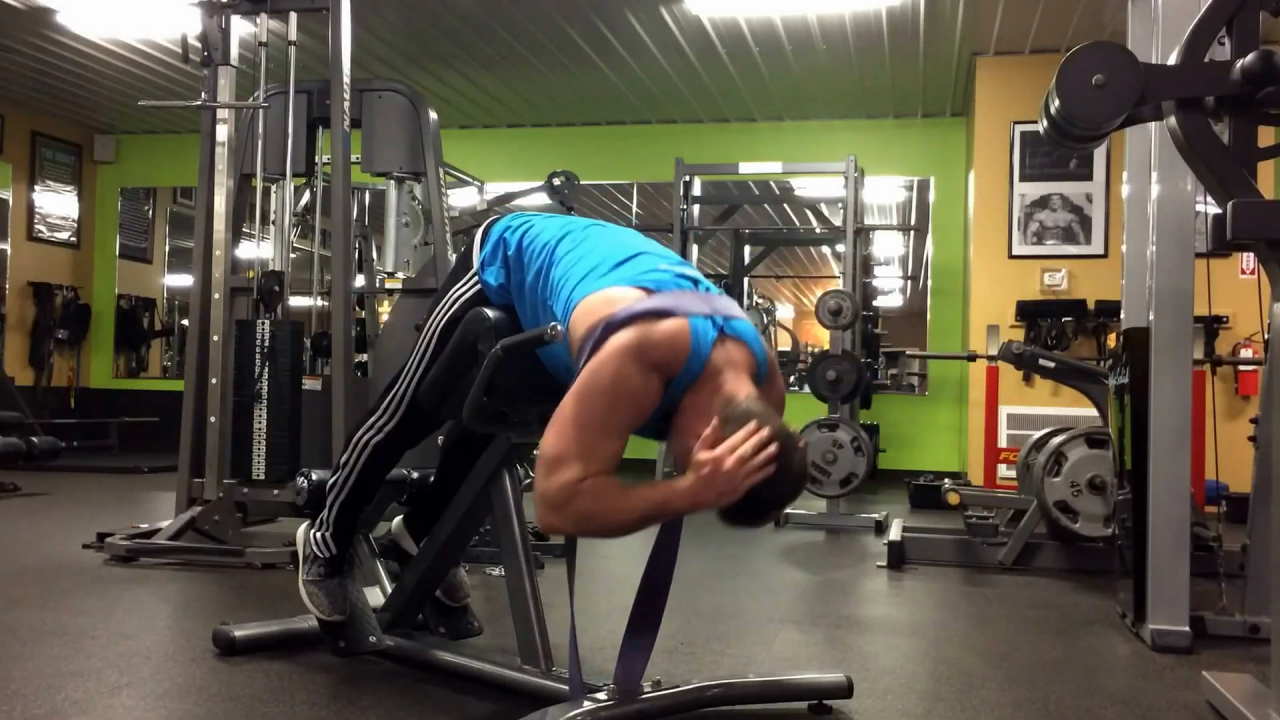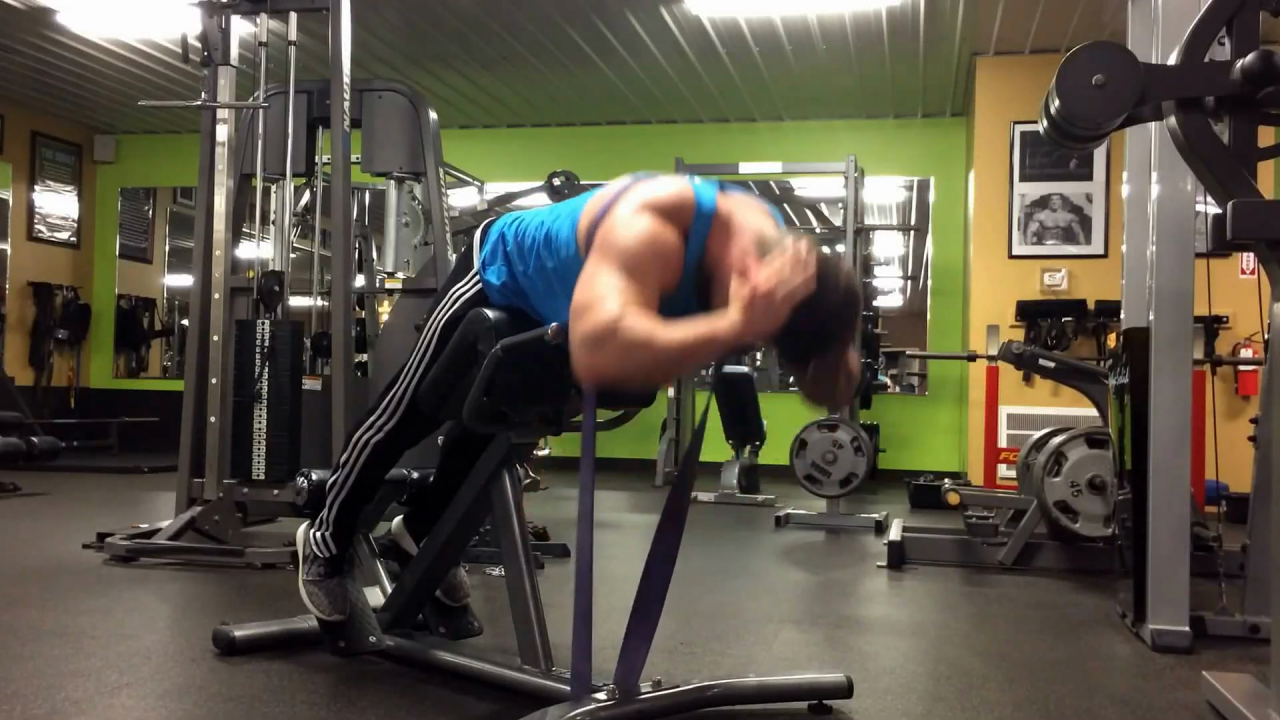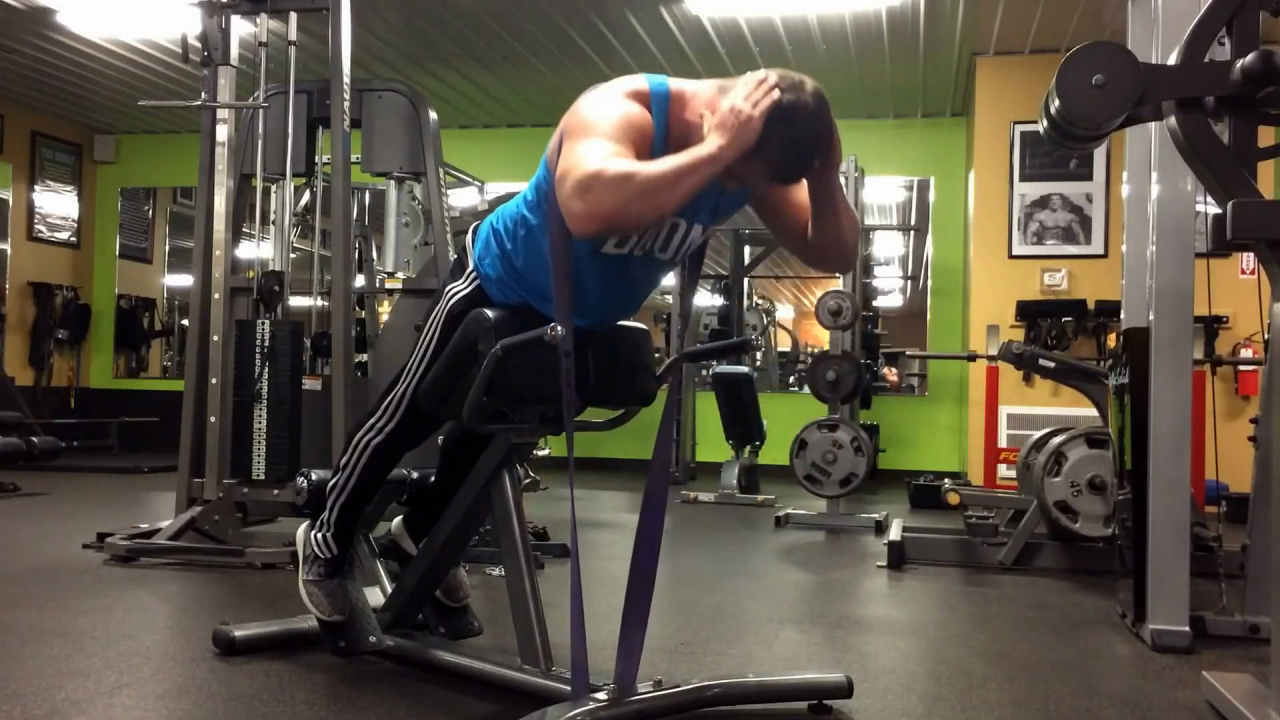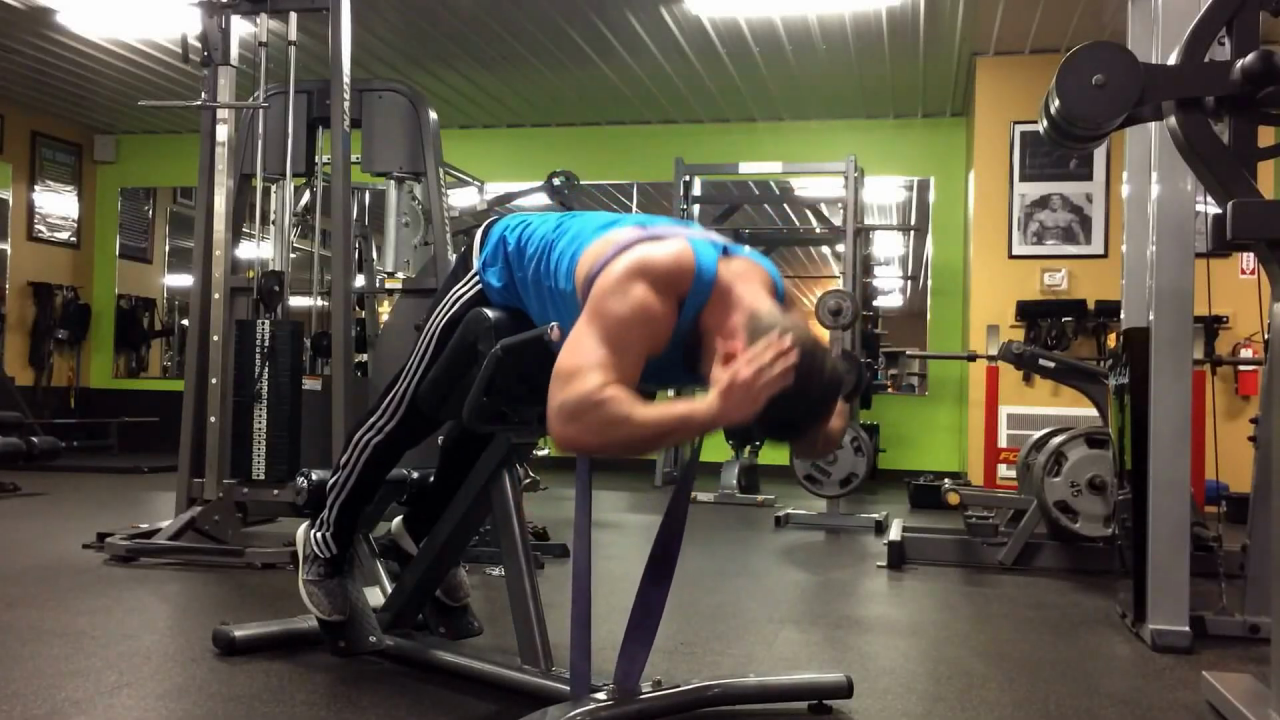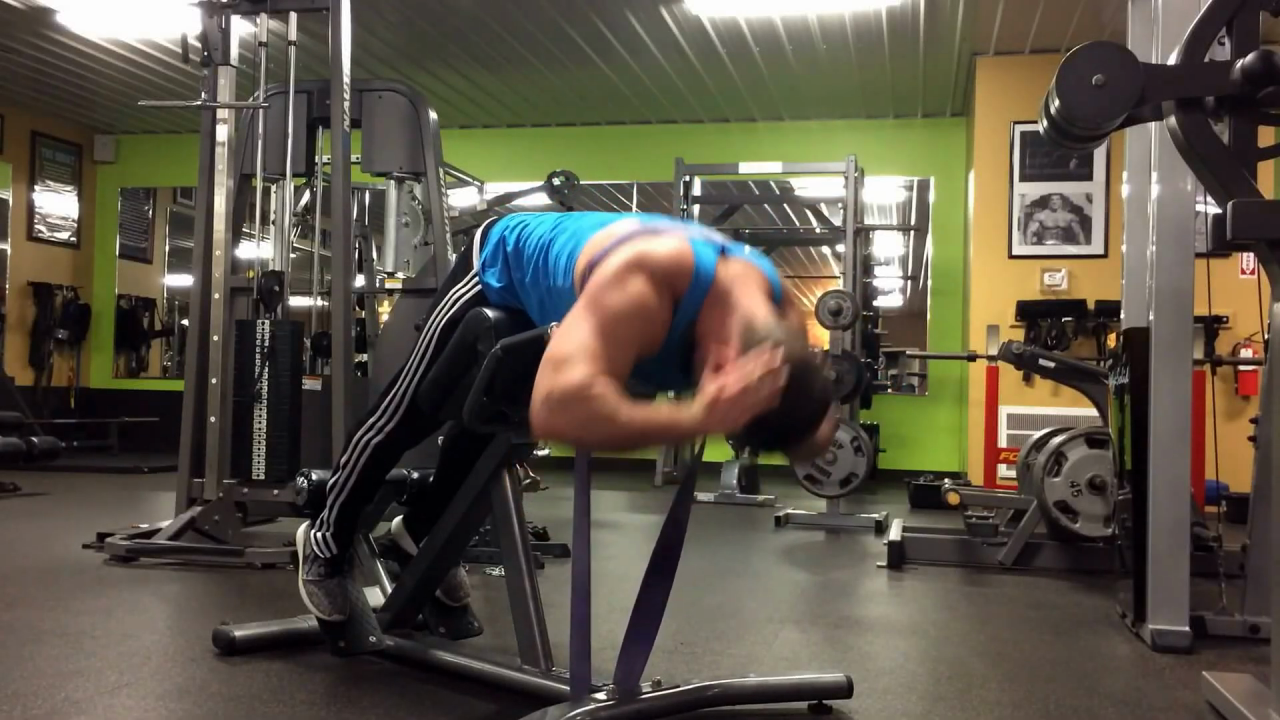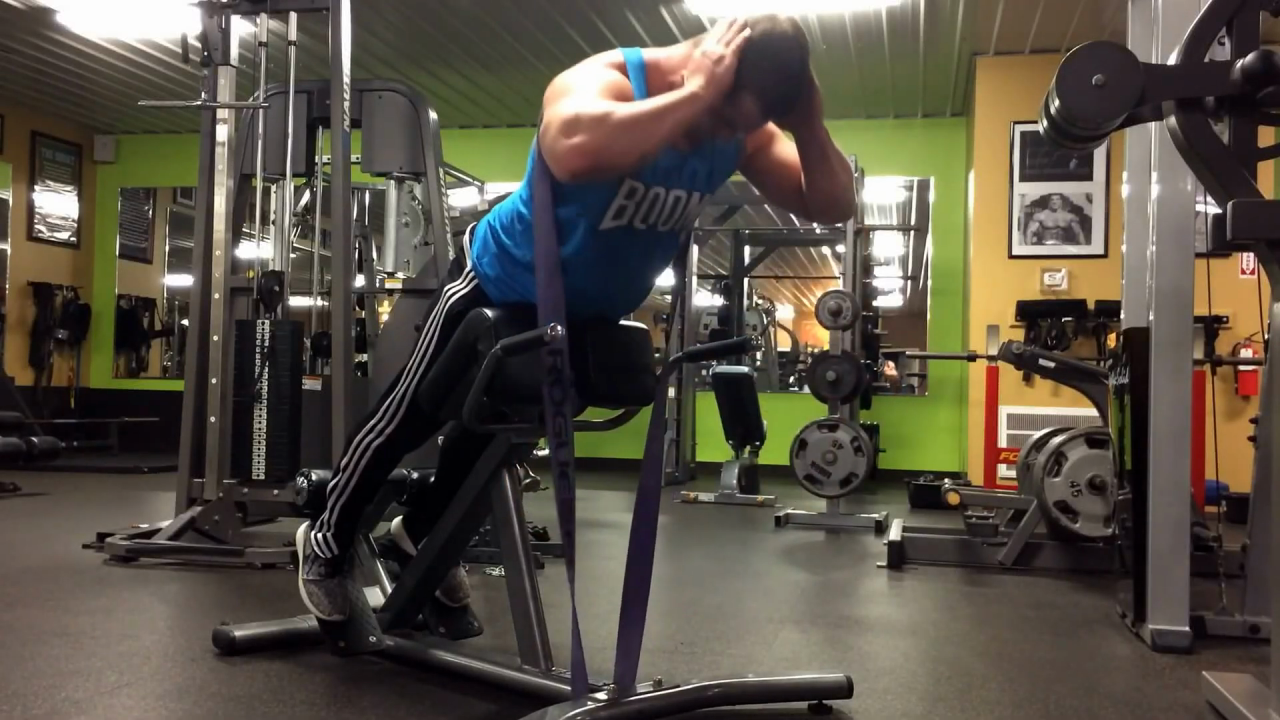
dt=0.5s
person 1, frame 1
left shoulder: (761, 380)
right shoulder: (642, 350)
right elbow: (558, 501)
right wrist: (693, 491)
right hip: (508, 264)
right knee: (407, 419)
left ankle: (422, 531)
right ankle: (326, 545)
person 1, frame 2
left shoulder: (781, 261)
right shoulder: (651, 226)
left elbow: (833, 392)
right elbow: (598, 355)
left wrist: (834, 355)
right wrist: (737, 323)
left hip: (555, 318)
right hip: (505, 277)
right knee: (409, 417)
left ankle: (423, 530)
right ankle: (326, 543)
person 1, frame 3
left shoulder: (746, 152)
right shoulder: (620, 111)
left elbow: (833, 257)
right elbow: (590, 209)
left wrist: (823, 175)
right wrist: (714, 151)
right hip: (499, 282)
right knee: (406, 421)
left ankle: (424, 532)
right ankle: (326, 544)
person 1, frame 4
left shoulder: (773, 309)
right shoulder: (646, 287)
left elbow: (813, 415)
right elbow: (571, 419)
left wrist: (823, 427)
right wrist: (713, 409)
left hip: (563, 301)
right hip: (505, 272)
right knee: (411, 416)
left ankle: (424, 530)
right ankle: (327, 543)
person 1, frame 5
left shoulder: (776, 313)
right shoulder: (646, 280)
left elbow: (807, 406)
right elbow: (555, 413)
left wrist: (809, 437)
right wrist: (698, 417)
left hip: (562, 304)
right hip: (506, 276)
right knee: (412, 417)
left ankle: (423, 531)
right ankle: (326, 543)
person 1, frame 6
left shoulder: (738, 132)
right shoulder: (604, 80)
left elbow: (832, 206)
right elbow: (575, 149)
left wrist: (809, 124)
right wrist: (696, 94)
left hip: (588, 317)
right hip: (499, 283)
right knee: (407, 421)
left ankle: (425, 533)
right ankle: (327, 546)
